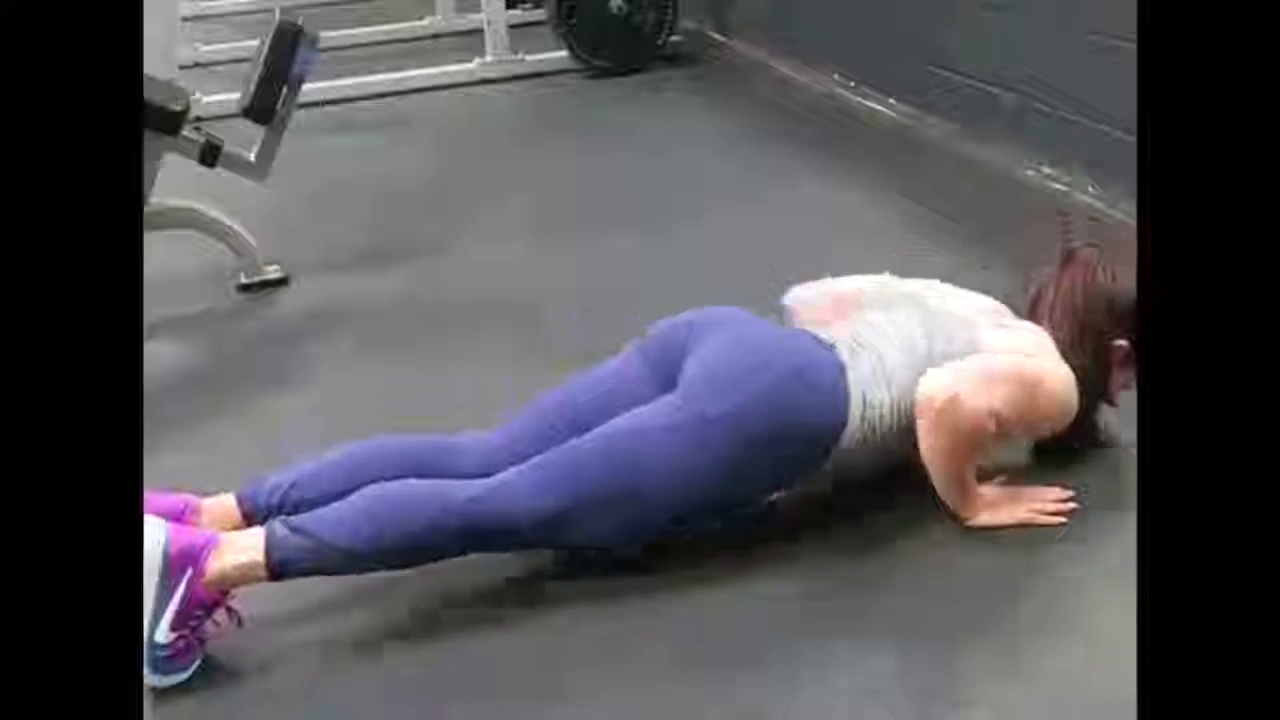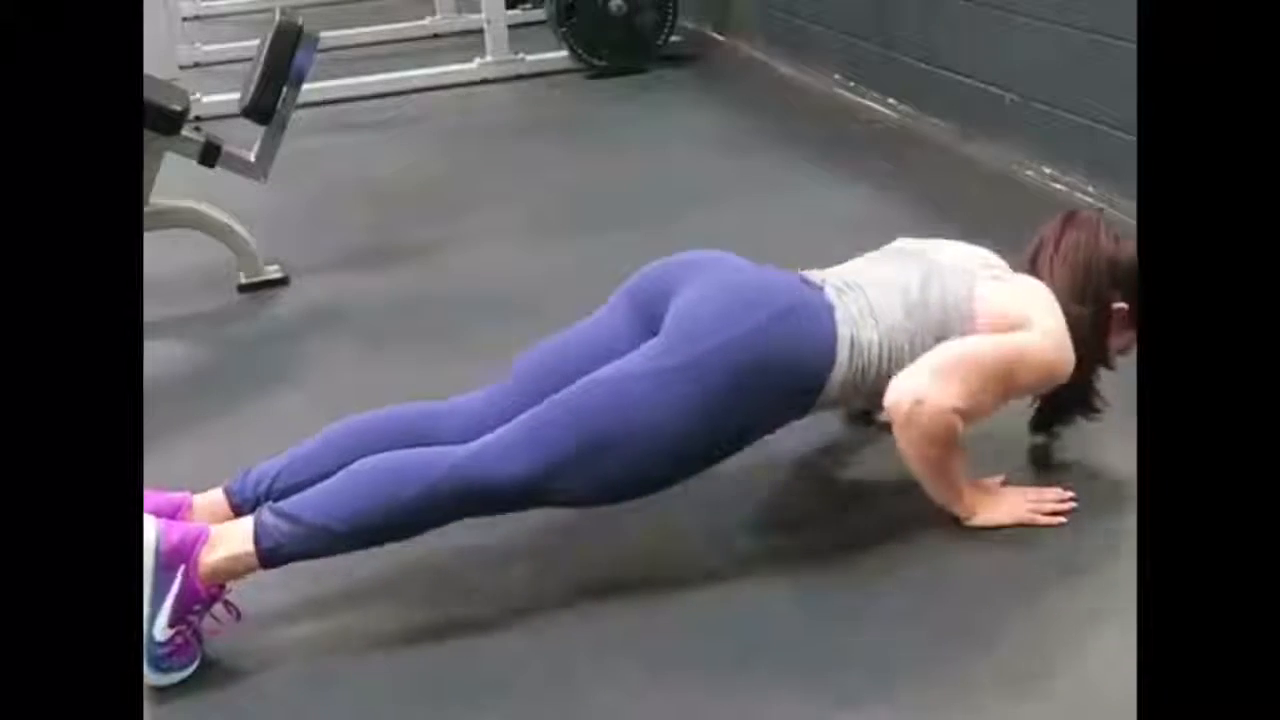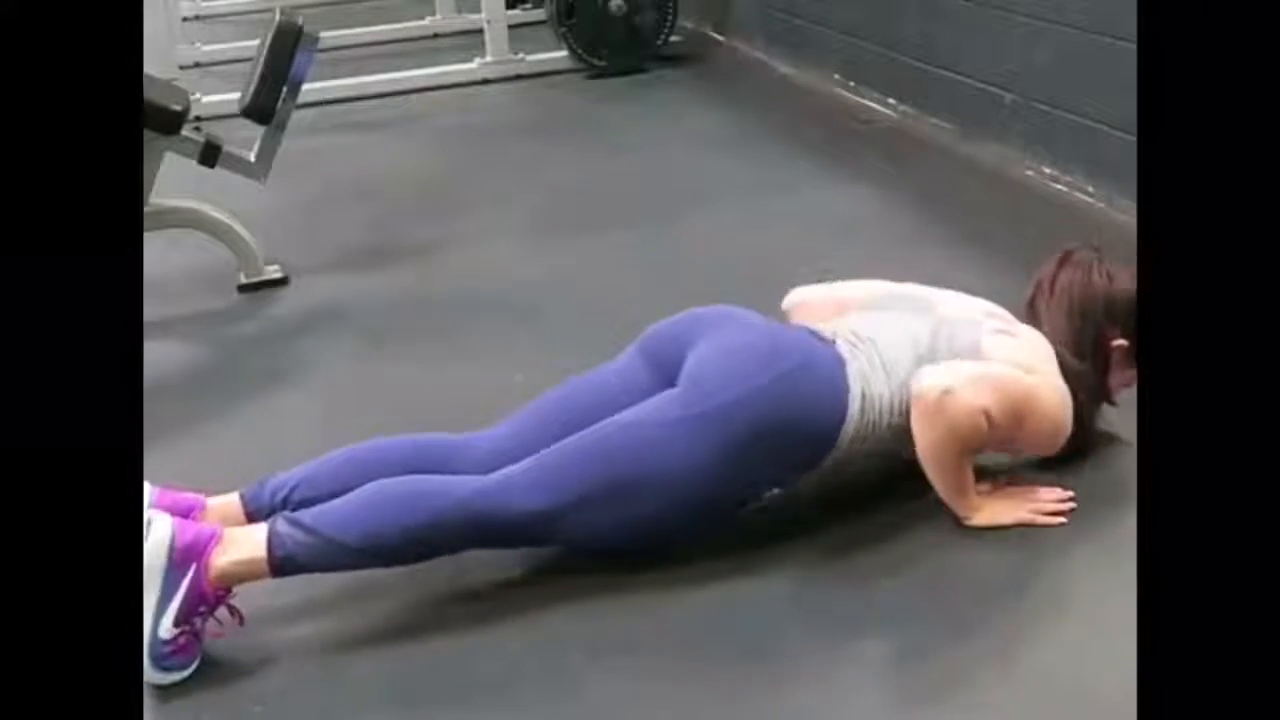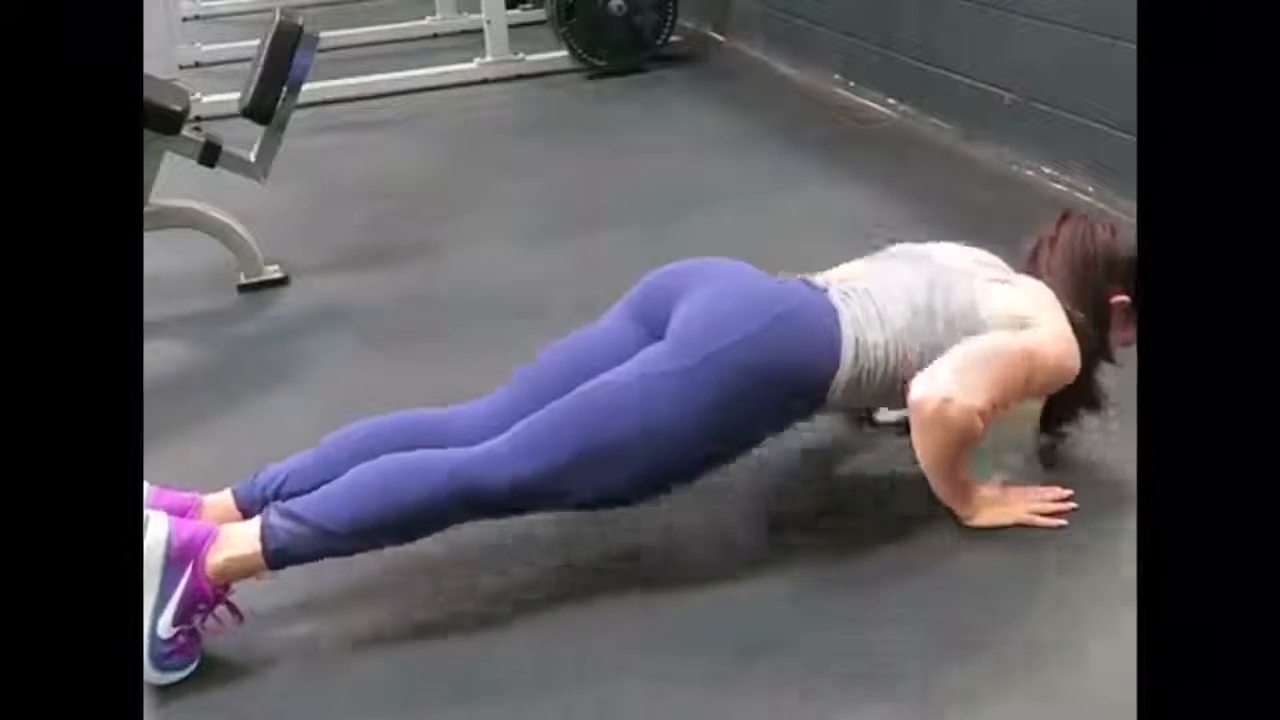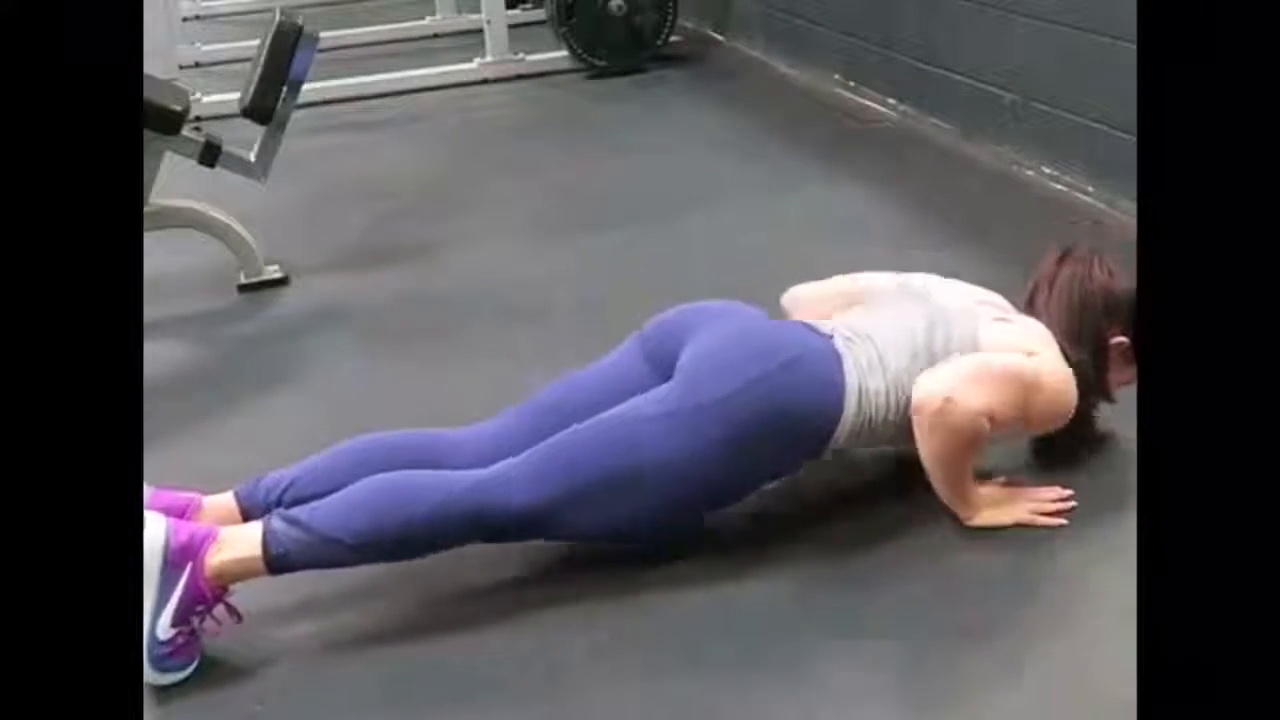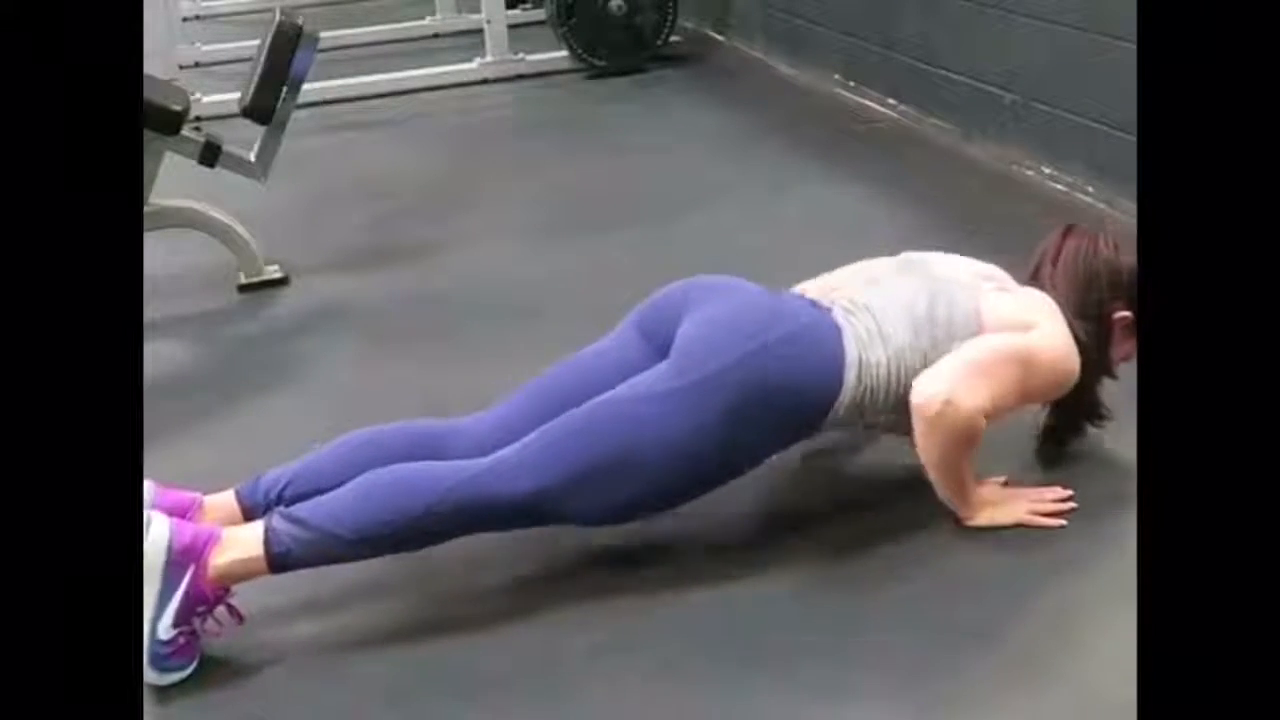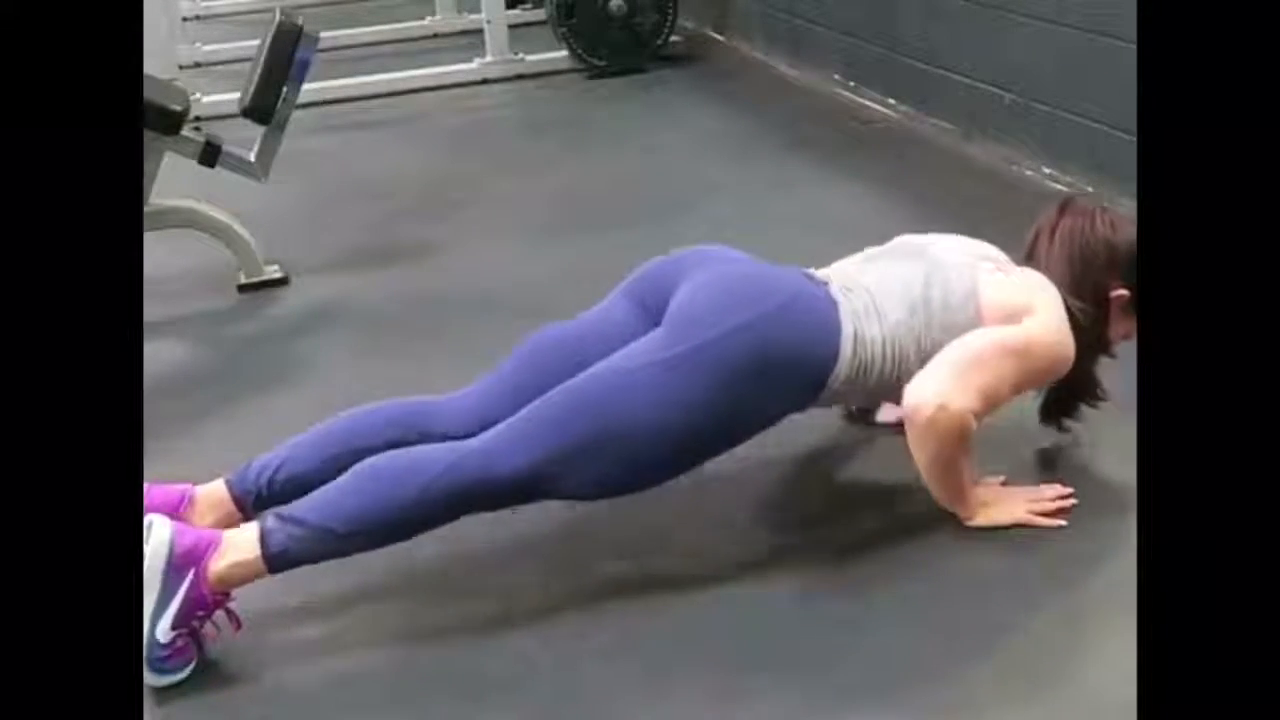
dt=0.7s
person 1, frame 1
left shoulder: (960, 299)
right shoulder: (1054, 378)
left elbow: (808, 298)
right elbow: (949, 404)
right wrist: (970, 503)
left hip: (715, 336)
right hip: (766, 405)
left knee: (472, 460)
right knee: (505, 507)
left ankle: (192, 513)
right ankle: (208, 562)
person 1, frame 2
left shoulder: (969, 262)
right shoulder: (1050, 341)
right elbow: (916, 403)
right wrist: (963, 501)
left hip: (702, 279)
right hip: (757, 349)
left knee: (462, 426)
right knee: (494, 471)
left ankle: (186, 508)
right ankle: (199, 555)
person 1, frame 3
left shoulder: (970, 304)
right shoulder: (1050, 399)
left elbow: (802, 300)
right elbow: (941, 396)
right wrist: (966, 504)
left hip: (717, 332)
right hip: (769, 402)
left knee: (475, 456)
right knee: (508, 505)
left ankle: (199, 511)
right ankle: (209, 558)
person 1, frame 4
left shoulder: (971, 260)
right shoulder: (1055, 342)
right elbow: (942, 399)
right wrist: (965, 501)
left hip: (707, 284)
right hip: (761, 353)
left knee: (468, 430)
right knee: (498, 474)
left ankle: (194, 508)
right ankle: (206, 557)
person 1, frame 5
left shoulder: (965, 293)
right shoulder: (1052, 377)
left elbow: (802, 296)
right elbow: (941, 400)
right wrist: (967, 503)
left hip: (714, 327)
right hip: (766, 396)
left knee: (471, 451)
right knee: (502, 501)
left ankle: (194, 510)
right ankle: (206, 556)
person 1, frame 6
left shoulder: (970, 270)
right shoulder: (1054, 346)
right elbow: (942, 402)
right wrist: (968, 502)
left hip: (711, 303)
right hip: (766, 371)
left knee: (472, 440)
right knee: (506, 486)
left ankle: (200, 509)
right ankle: (208, 560)
person 1, frame 7
left shoulder: (967, 254)
right shoulder: (1051, 332)
right elbow: (936, 404)
left wrist: (861, 368)
right wrist: (965, 501)
left hip: (707, 275)
right hip: (755, 347)
left knee: (459, 419)
right knee: (500, 467)
left ankle: (191, 504)
right ankle: (205, 562)
